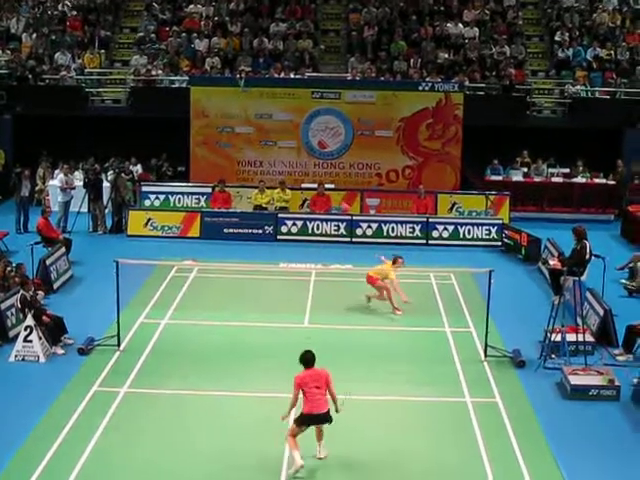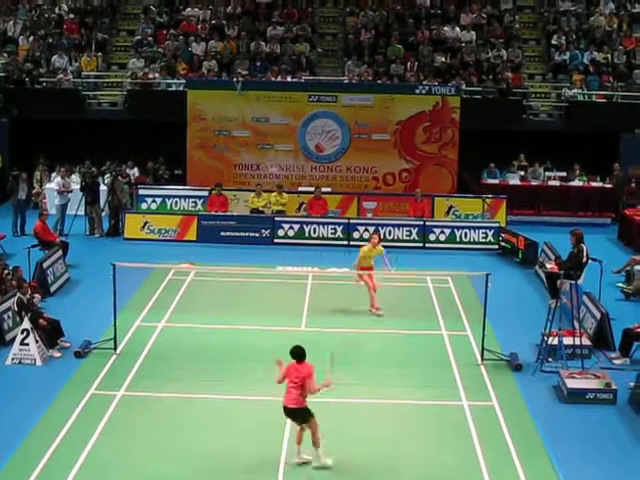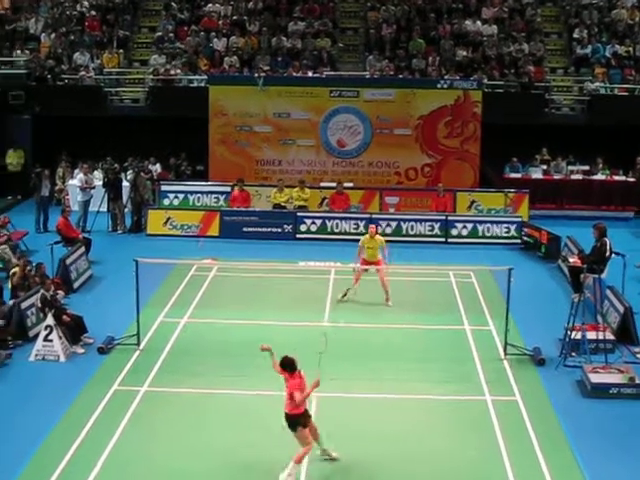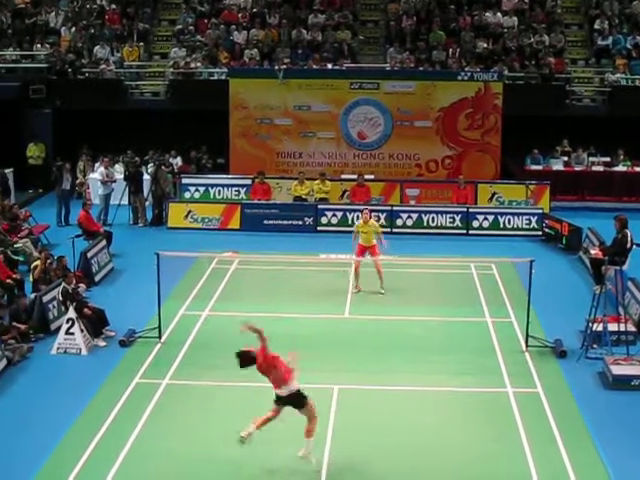
dt=0.3s
person 1, frame 1
left shoulder: (299, 378)
right shoulder: (325, 373)
left elbow: (295, 399)
right elbow: (333, 394)
left wrist: (288, 413)
right wrist: (336, 406)
left hip: (308, 414)
right hip: (323, 412)
left knee: (290, 436)
right knee: (319, 427)
left ankle: (298, 461)
right ankle: (321, 452)
person 1, frame 2
left shoulder: (290, 366)
right shoulder: (308, 369)
left elbow: (279, 381)
right elbow: (311, 391)
left wrist: (280, 367)
right wrist: (324, 385)
left hip: (287, 406)
right hip: (298, 408)
left knee: (302, 427)
right knee: (314, 431)
left ankle: (299, 457)
right ankle: (320, 460)
person 1, frame 3
left shoulder: (287, 372)
right shoulder: (295, 382)
left elbow: (276, 368)
right elbow: (299, 401)
left wrist: (271, 353)
right wrist: (312, 387)
left hip: (300, 411)
right hip: (294, 415)
left knee: (314, 431)
right knee: (307, 445)
left ankle: (324, 452)
person 1, frame 4
left shoulder: (260, 365)
right shoulder: (262, 357)
right elbow: (262, 338)
left hip: (280, 394)
right hip: (292, 393)
left knee: (274, 413)
right knee: (312, 417)
left ankle: (247, 432)
right ankle: (307, 450)
